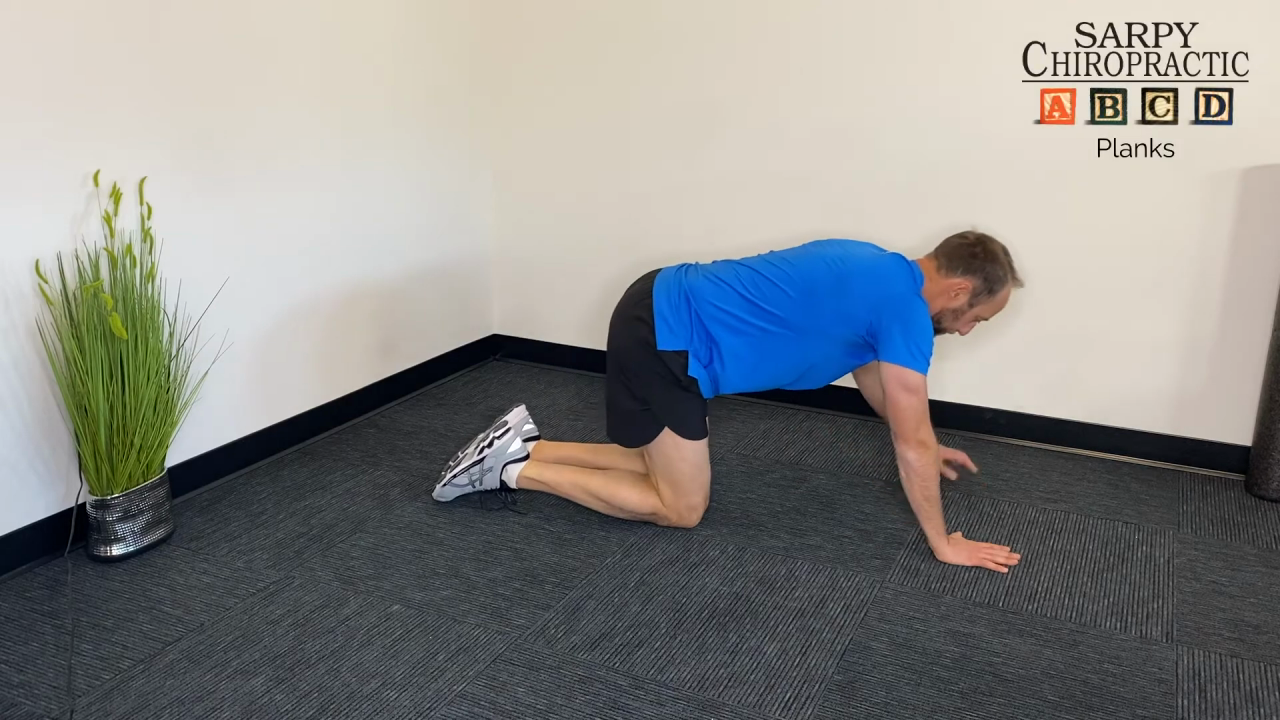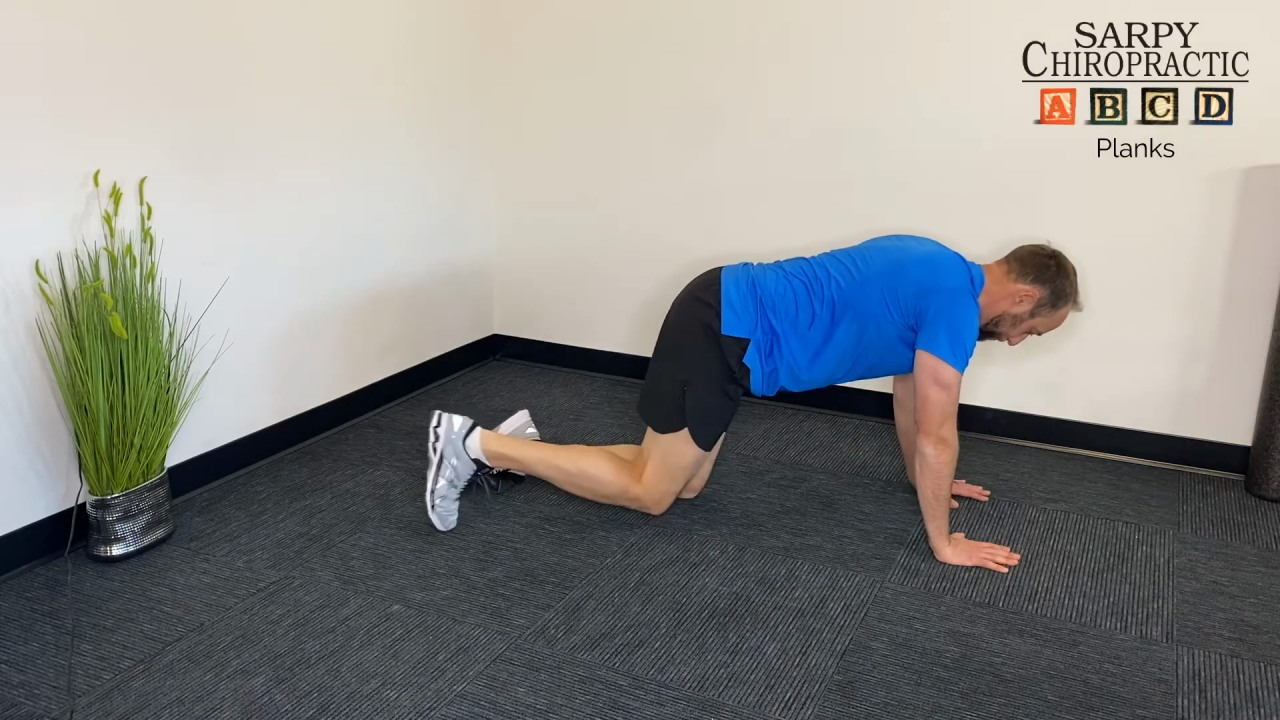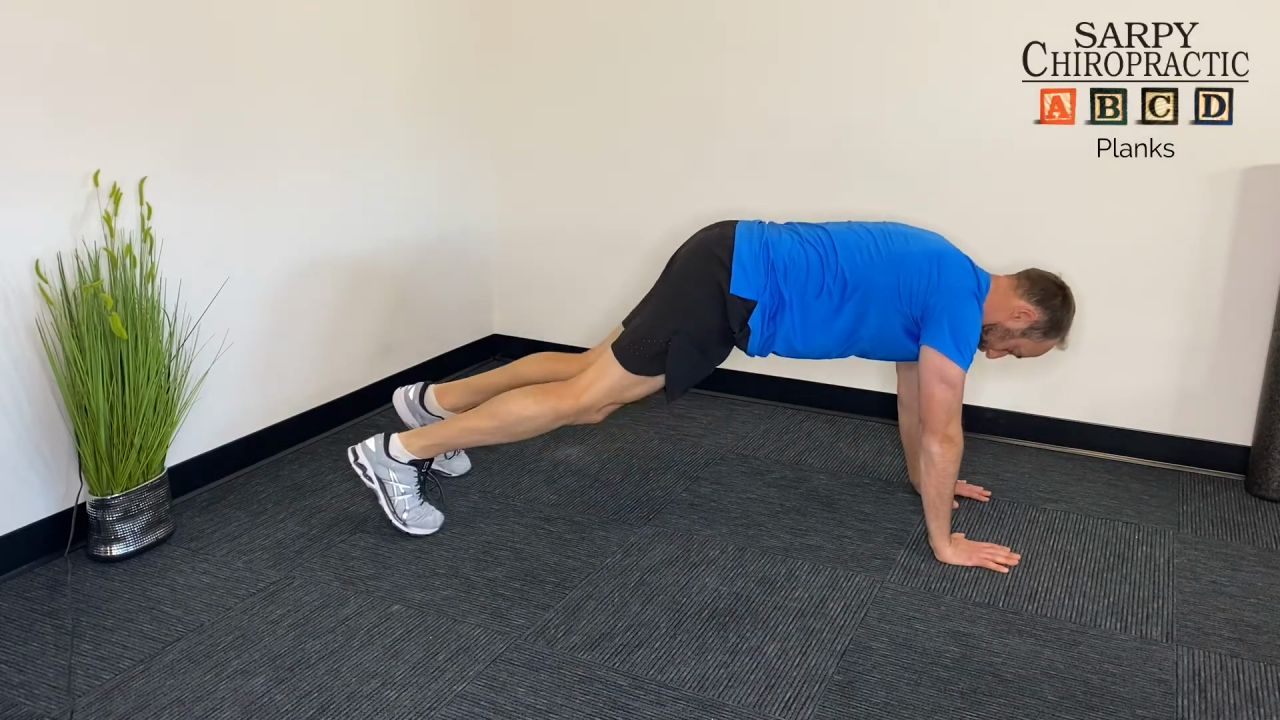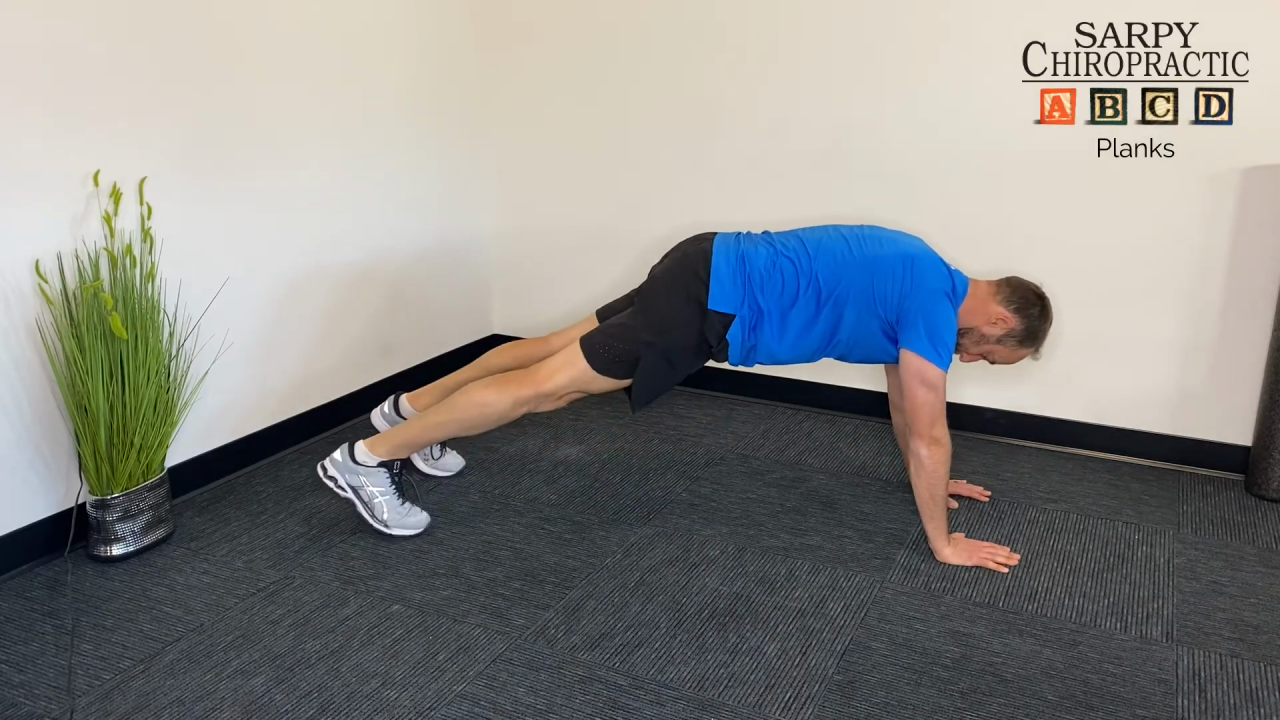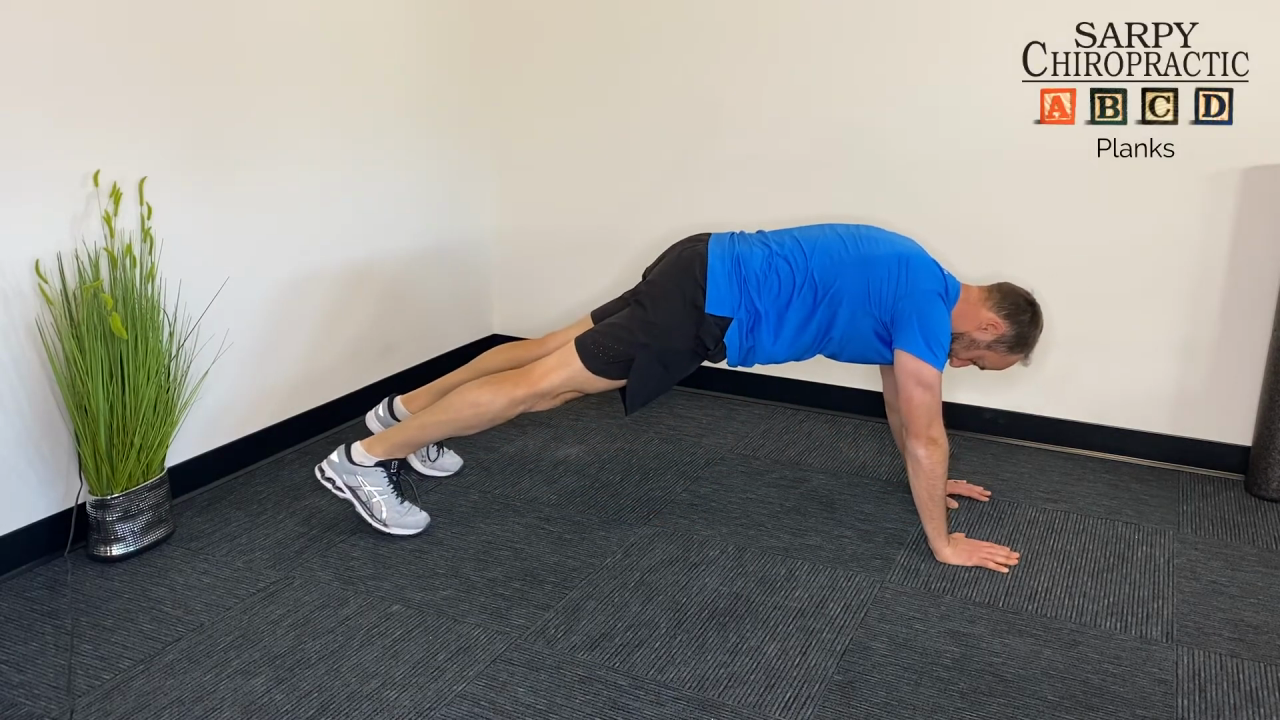
dt=1s
person 1, frame 1
left shoulder: (879, 273)
right shoulder: (905, 305)
left elbow: (868, 366)
right elbow: (913, 443)
left wrist: (924, 449)
right wrist: (943, 543)
left hip: (661, 312)
right hip: (664, 339)
left knee: (671, 469)
right knee: (681, 508)
left ankle: (525, 446)
right ankle: (514, 468)
person 1, frame 2
left shoulder: (936, 279)
right shoulder: (955, 300)
left elbow: (908, 393)
right elbow: (935, 434)
left wrist: (926, 477)
right wrist: (942, 541)
left hip: (724, 320)
right hip: (725, 331)
left knee: (683, 479)
right knee: (651, 492)
left ankle: (521, 449)
right ankle: (479, 445)
person 1, frame 3
left shoulder: (938, 285)
right shoulder: (958, 300)
left elbow: (912, 400)
right elbow: (941, 431)
left wrist: (926, 480)
right wrist: (944, 539)
left hip: (731, 266)
right hip: (734, 285)
left knee: (600, 365)
right knee: (588, 396)
left ankle: (434, 401)
right ankle: (402, 452)
person 1, frame 4
left shoulder: (918, 285)
right shoulder: (934, 303)
left elbow: (902, 398)
right elbow: (929, 434)
left wrist: (927, 478)
right wrist: (943, 542)
left hip: (711, 277)
right hip: (716, 302)
left knee: (564, 346)
right knee: (552, 383)
left ankle: (410, 406)
right ankle: (370, 456)
person 1, frame 5
left shoulder: (913, 287)
right shoulder: (927, 306)
left elbow: (898, 395)
right elbow: (926, 435)
left wrist: (926, 478)
right wrist: (944, 542)
left hip: (708, 275)
right hip: (713, 303)
left knee: (559, 347)
right knee: (548, 381)
left ankle: (404, 410)
right ankle: (366, 458)
